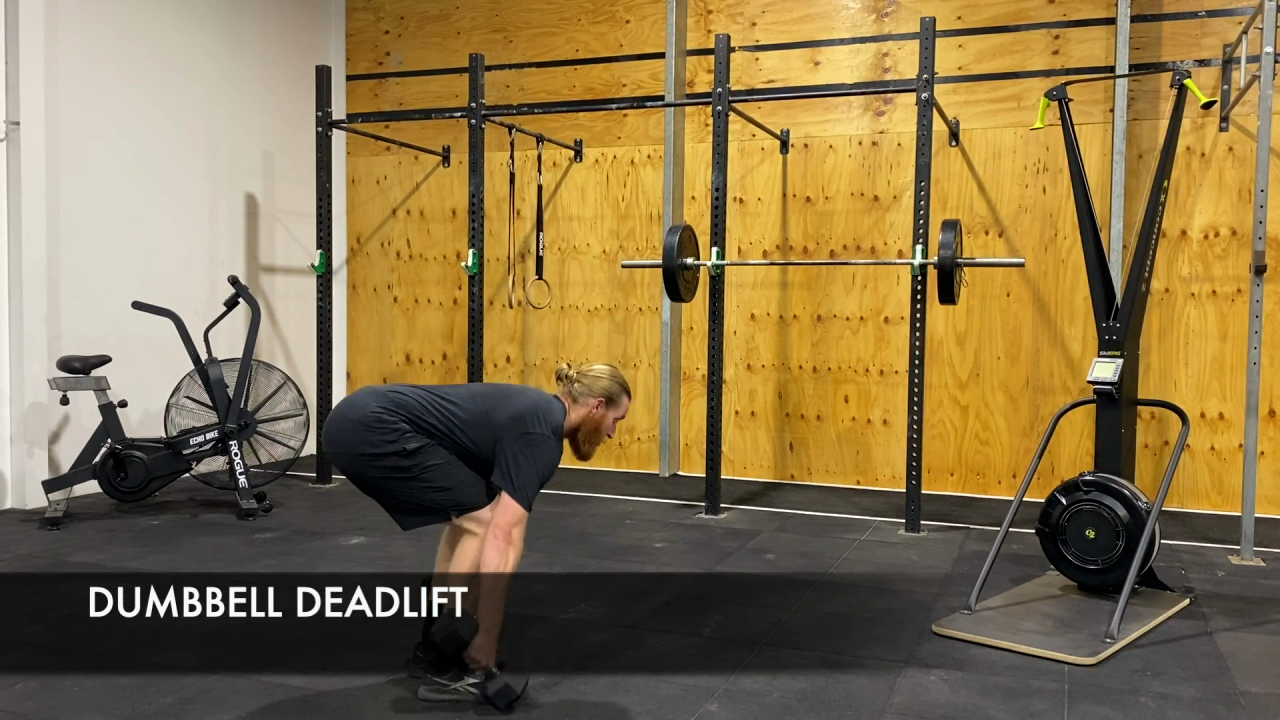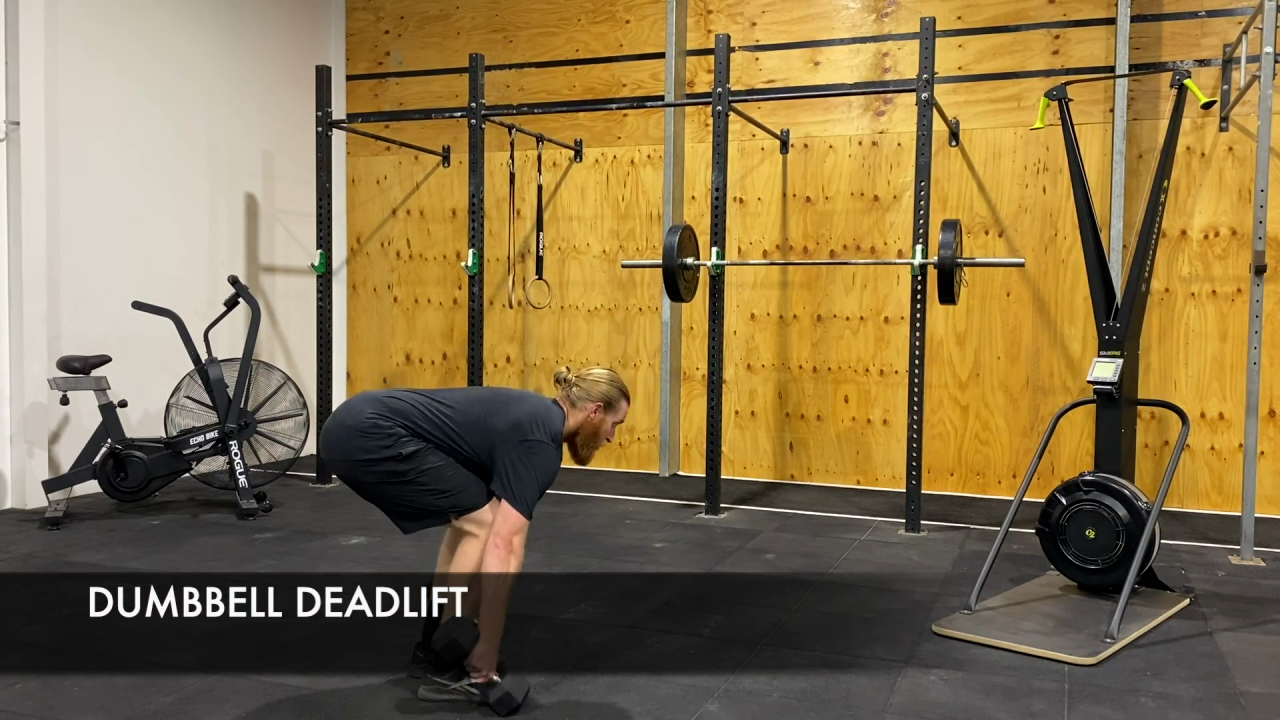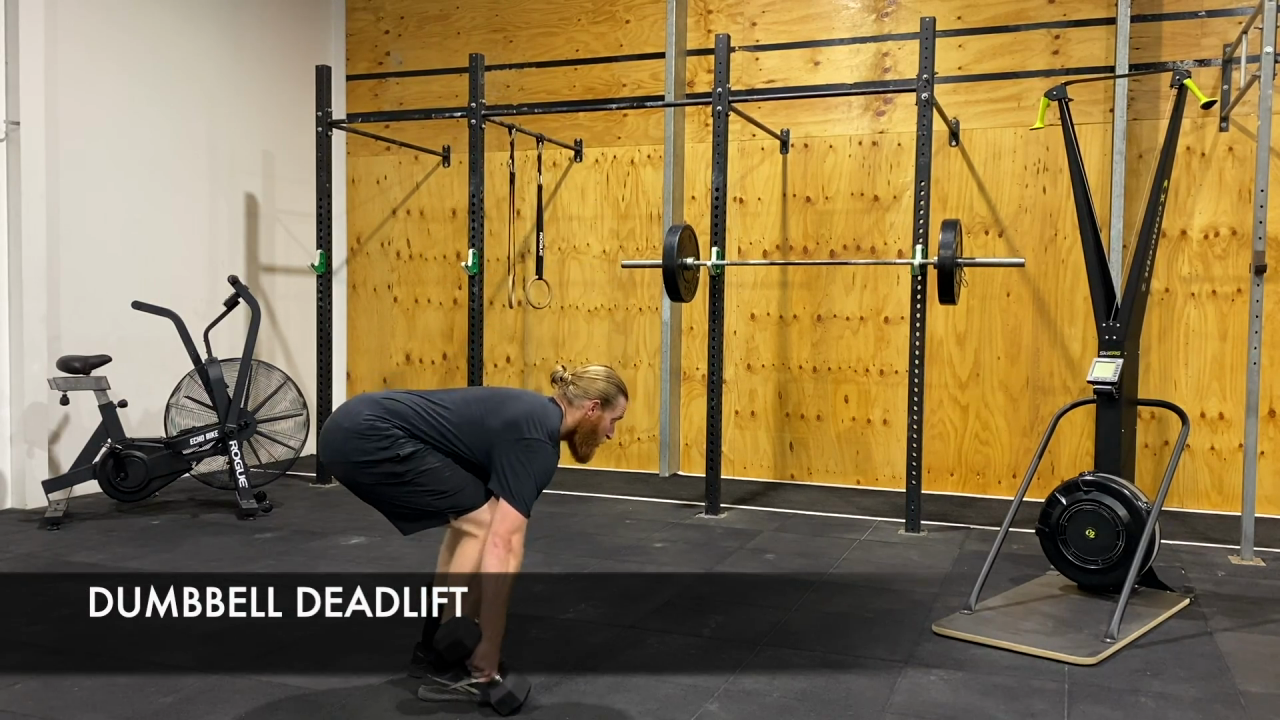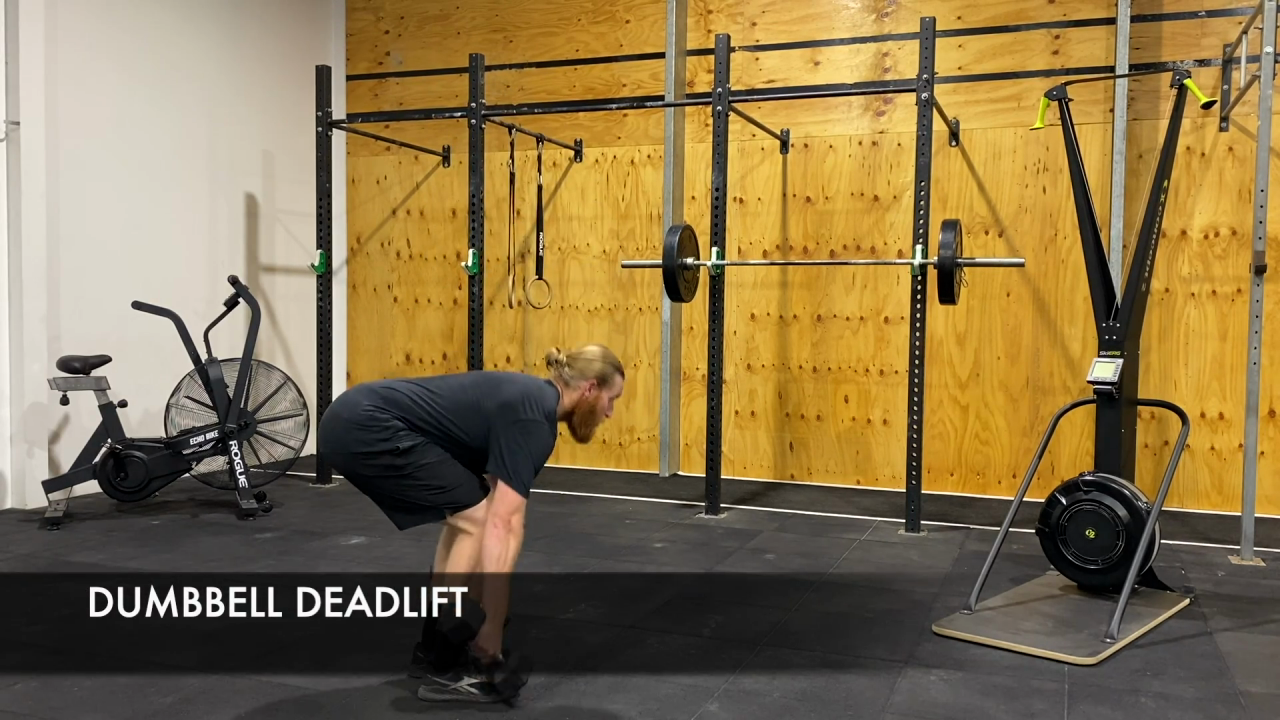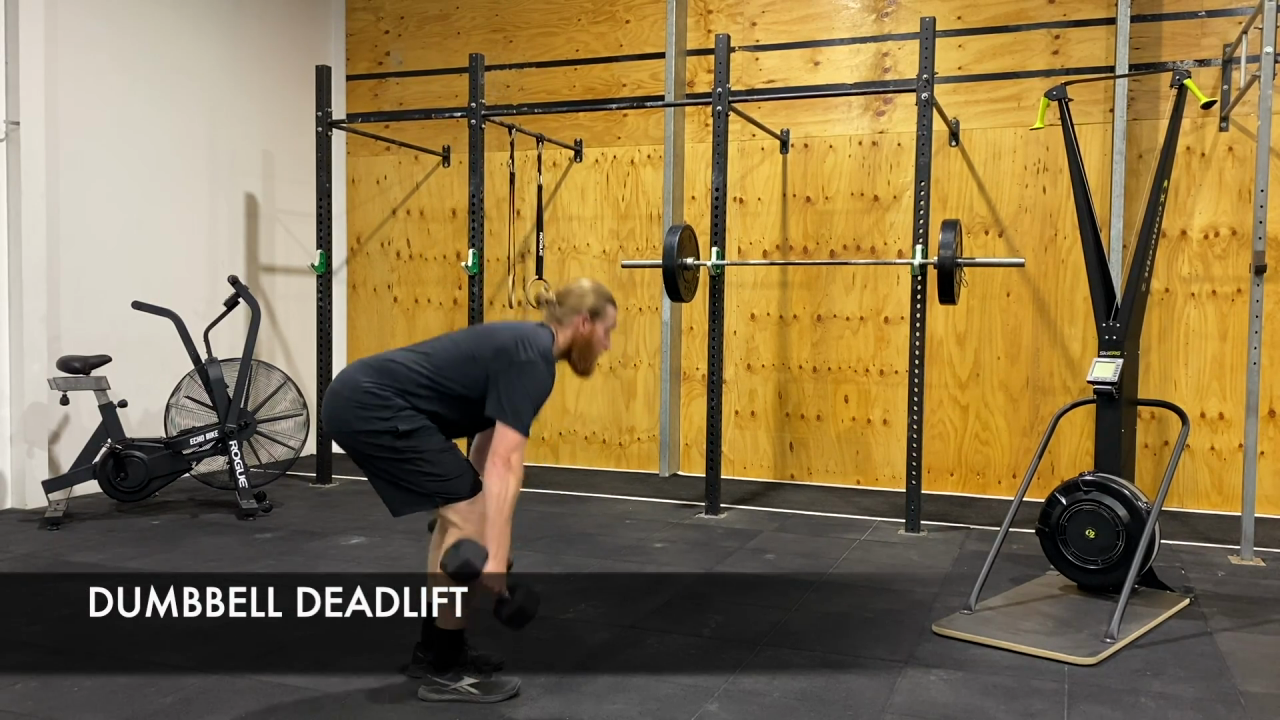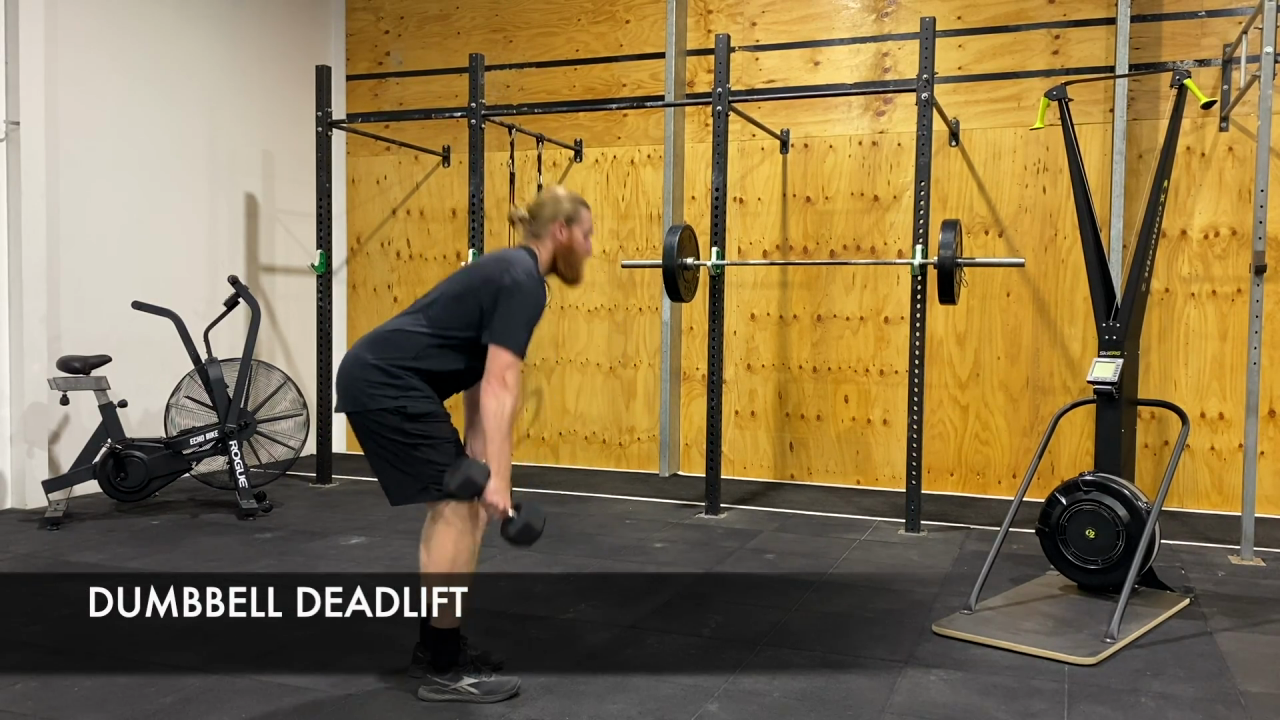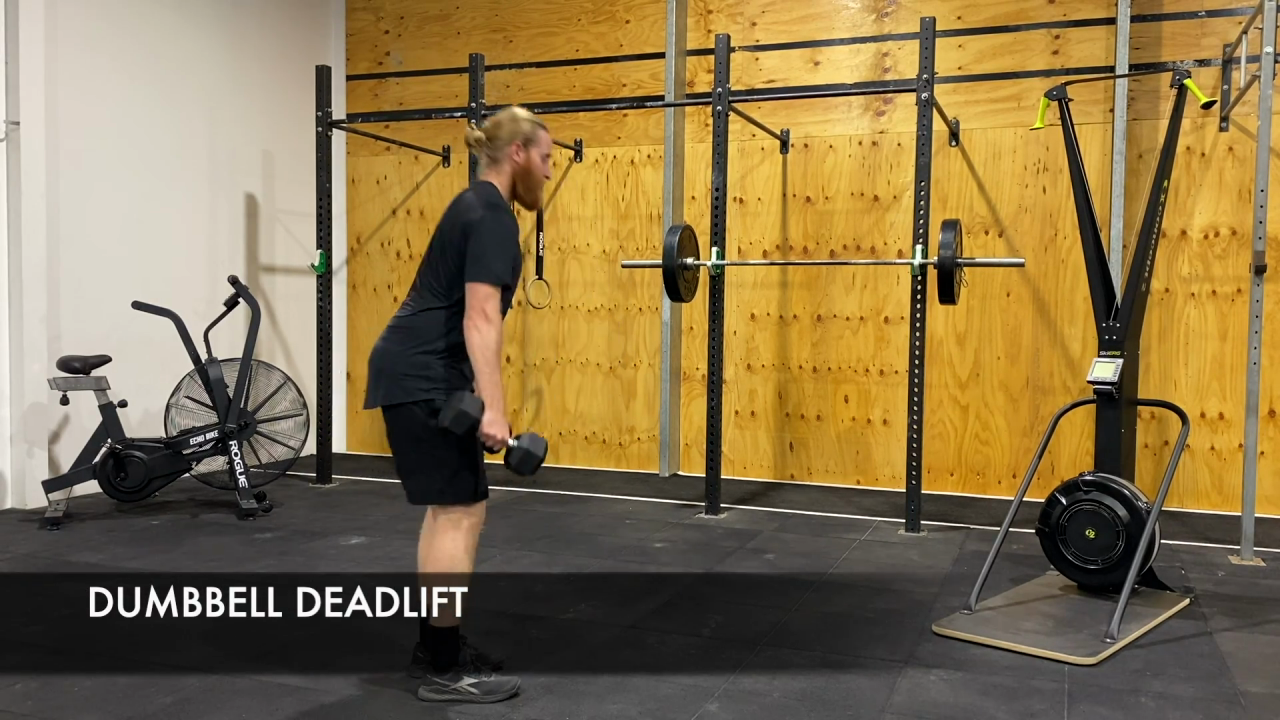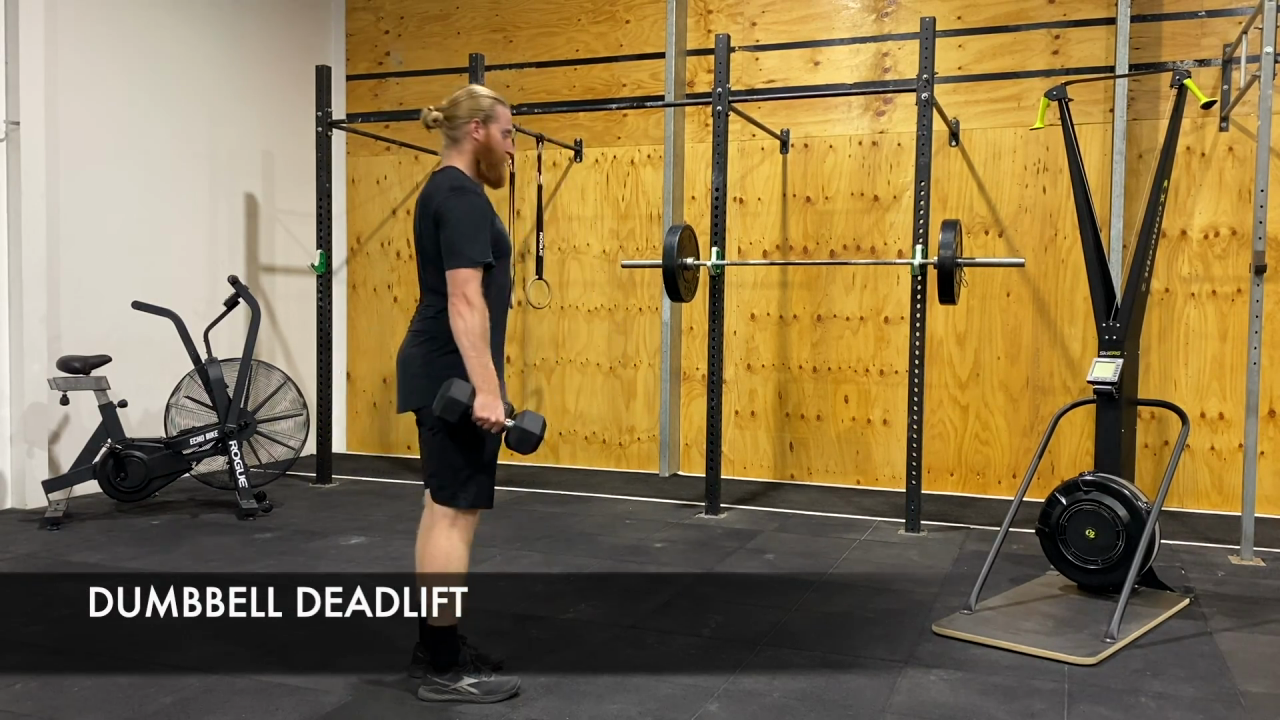
dt=0.2s
person 1, frame 1
left shoulder: (536, 411)
right shoulder: (541, 436)
left elbow: (487, 499)
right elbow: (504, 536)
right wrist: (487, 637)
left hip: (358, 422)
right hip: (371, 432)
left knee: (469, 515)
right knee: (479, 521)
left ankle: (436, 645)
right ankle: (445, 667)
person 1, frame 2
left shoulder: (536, 416)
right shoulder: (539, 443)
right elbow: (504, 544)
right wrist: (488, 648)
left hip: (356, 426)
right hip: (368, 437)
left knee: (471, 517)
right knee: (483, 523)
left ankle: (435, 646)
right ankle: (447, 667)
person 1, frame 3
left shoulder: (532, 415)
right shoulder: (537, 441)
right elbow: (503, 543)
right wrist: (489, 647)
left hip: (354, 429)
right hip: (365, 438)
left knee: (471, 516)
right knee: (482, 523)
left ankle: (435, 645)
right ankle: (447, 666)
person 1, frame 4
left shoulder: (528, 398)
right shoulder: (533, 421)
left elbow: (494, 513)
right elbow: (504, 525)
right wrist: (492, 626)
left hip: (352, 421)
right hip: (364, 429)
left knee: (469, 513)
right knee: (477, 519)
left ankle: (436, 646)
right ankle: (446, 667)
person 1, frame 5
left shoulder: (523, 345)
right shoulder: (532, 361)
left elbow: (489, 449)
right elbow: (505, 465)
right wrist: (495, 563)
left hip: (357, 398)
right hip: (369, 406)
left knee: (462, 509)
right knee: (468, 516)
left ankle: (437, 647)
right ankle: (445, 668)
person 1, frame 6
left shoulder: (510, 272)
right shoulder: (523, 283)
left elbow: (482, 378)
right elbow: (500, 386)
left wrist: (475, 459)
right wrist: (498, 480)
left hip: (377, 376)
right hip: (385, 383)
left knee: (455, 504)
right knee: (459, 511)
left ankle: (437, 646)
right ankle: (444, 666)
person 1, frame 7
left shoulder: (479, 206)
right shoulder: (491, 213)
right elbow: (481, 318)
left wrist: (475, 399)
right wrist: (494, 408)
left hip: (414, 369)
right hip: (422, 376)
left knee: (450, 506)
right knee: (460, 511)
left ankle: (437, 645)
right ankle: (442, 665)
person 1, frame 8
left shoulder: (448, 191)
right shoulder: (460, 196)
right elbow: (466, 302)
left wrist: (480, 383)
right wrist: (487, 390)
left hip: (441, 369)
right hip: (452, 373)
left knee: (446, 507)
right knee: (456, 512)
left ankle: (436, 645)
right ankle: (443, 665)
